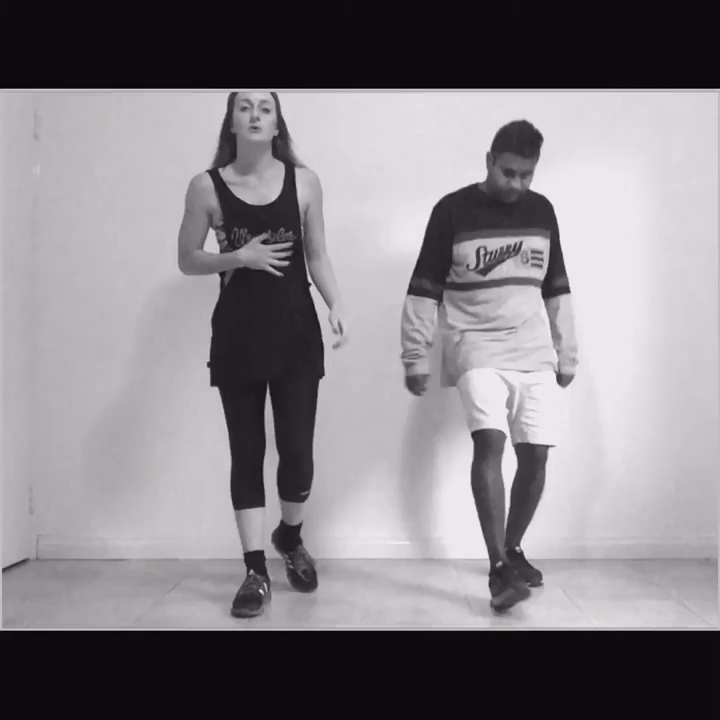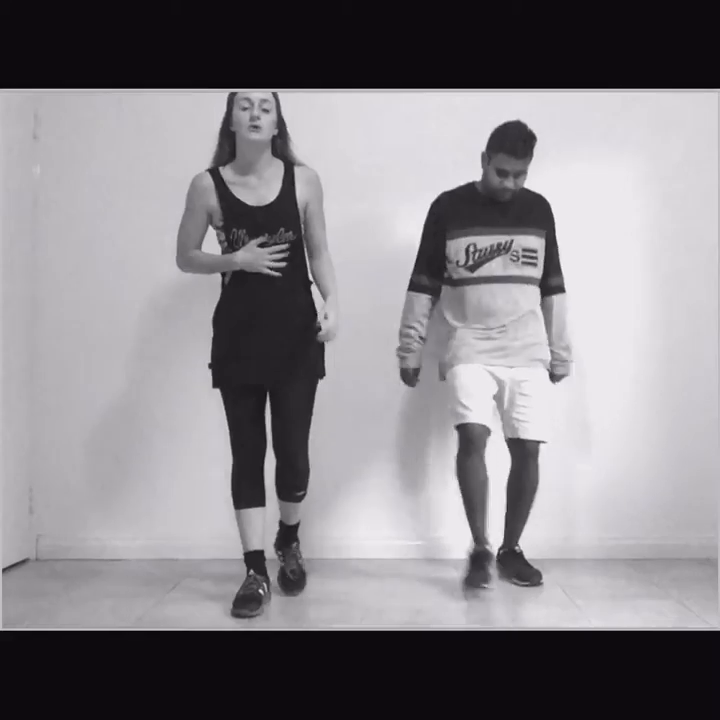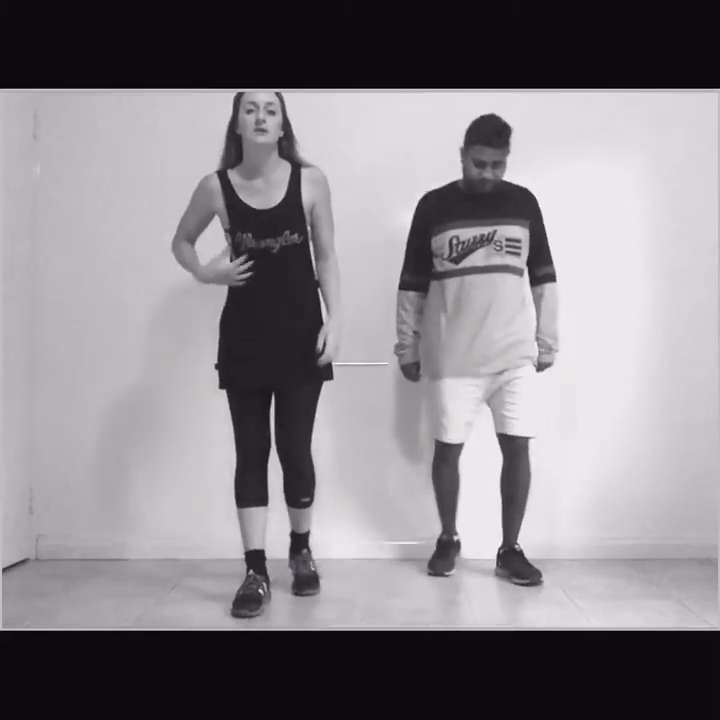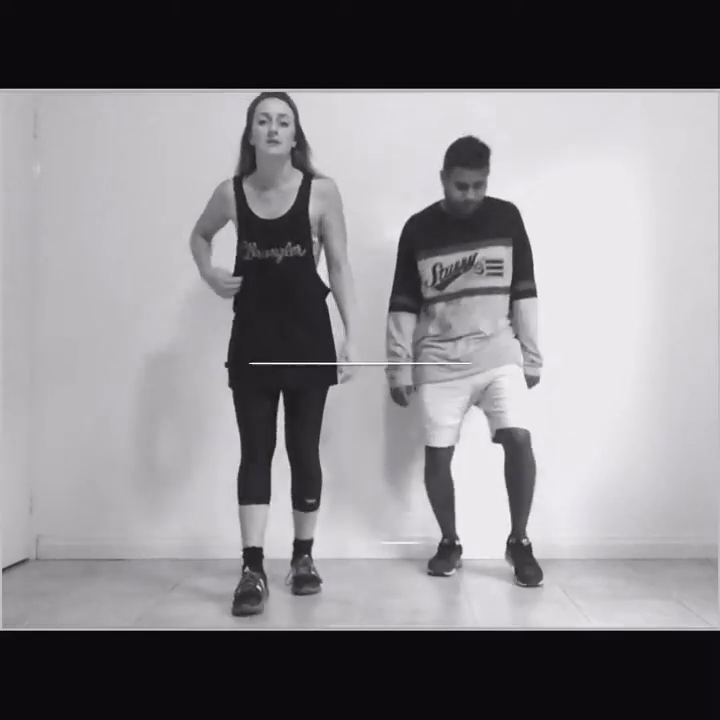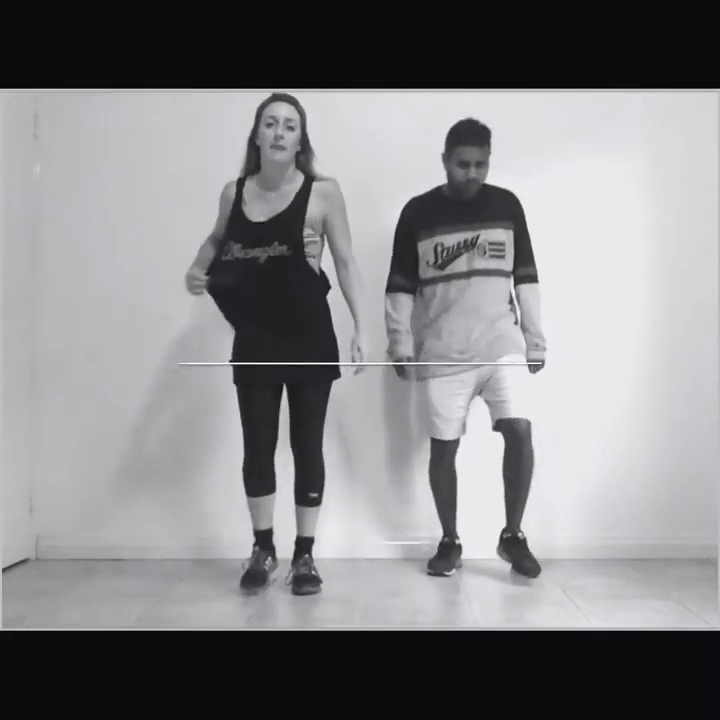
dt=0.2s
person 1, frame 1
left shoulder: (304, 180)
right shoulder: (206, 186)
left elbow: (317, 254)
right elbow: (187, 259)
left wrist: (336, 305)
right wrist: (238, 257)
left hip: (295, 330)
right hip: (236, 332)
left knee: (298, 450)
right knee: (246, 452)
left ankle: (290, 536)
right ankle: (256, 571)
person 1, frame 2
left shoulder: (303, 178)
right shoulder: (207, 185)
left elbow: (318, 251)
right elbow: (185, 255)
left wrist: (331, 301)
right wrist: (232, 261)
left hip: (295, 329)
right hip: (238, 331)
left knee: (292, 447)
right knee: (247, 451)
left ankle: (289, 540)
right ankle: (255, 570)
person 1, frame 3
left shoulder: (310, 180)
right shoulder: (215, 187)
left elbow: (326, 255)
right elbow: (180, 241)
left wrist: (334, 317)
right wrist: (206, 272)
left hip: (300, 331)
right hip: (243, 333)
left knee: (295, 448)
right knee: (250, 451)
left ankle: (301, 552)
right ankle: (256, 572)
person 1, frame 4
left shoulder: (322, 191)
right shoulder: (229, 192)
left elbow: (338, 265)
right elbow: (200, 236)
left wrist: (349, 333)
right wrist: (209, 274)
left hip: (308, 338)
right hip: (252, 339)
left knee: (304, 450)
right knee: (254, 451)
left ankle: (303, 556)
right ankle: (253, 570)
person 1, frame 5
left shoulder: (324, 192)
right shoulder: (234, 192)
left elbow: (345, 261)
right elbow: (217, 240)
left wrist: (360, 324)
right wrist: (197, 269)
left hip: (309, 336)
right hip: (254, 338)
left knee: (307, 446)
right knee: (258, 445)
left ankle: (304, 555)
right ankle: (263, 549)
person 2, frame 1
left shoulder: (542, 210)
right shoulder: (452, 210)
left elbow: (557, 289)
right elbow: (424, 289)
left wrist: (567, 354)
right wrist: (415, 356)
left hip: (534, 354)
right hip: (477, 350)
left knee: (535, 456)
right knee: (489, 444)
left ankle: (513, 549)
right ankle: (499, 568)
person 2, frame 2
left shoulder: (539, 210)
right shoulder: (448, 207)
left elbow: (553, 289)
right elbow: (423, 286)
left wrist: (561, 353)
right wrist: (409, 351)
left hip: (527, 352)
right hip: (470, 349)
left knee: (527, 451)
right knee: (473, 437)
left ankle: (511, 550)
right ankle: (481, 549)
person 2, frame 3
left shoulder: (524, 203)
right shoulder: (432, 206)
left elbow: (544, 278)
right elbow: (412, 284)
left wrist: (547, 342)
right wrist: (406, 346)
left hip: (513, 352)
right hip: (453, 354)
left knee: (517, 445)
right knee: (447, 449)
left ankle: (510, 550)
right ankle: (448, 539)
person 2, frame 4
left shoulder: (507, 218)
right shoulder: (418, 229)
left elbow: (525, 293)
right elbow: (403, 306)
left wrist: (531, 358)
right wrist: (399, 370)
left hip: (498, 355)
right hip: (439, 361)
left knee: (519, 440)
right knee: (437, 454)
left ankle: (519, 542)
right ankle: (450, 543)
person 2, frame 5
left shoulder: (507, 205)
right shoulder: (418, 212)
left elbow: (526, 278)
right elbow: (400, 286)
left wrist: (536, 341)
right wrist: (400, 344)
left hip: (502, 345)
right hip: (442, 352)
left knee: (518, 431)
right knee: (444, 446)
left ankle: (513, 536)
right ankle: (450, 542)
